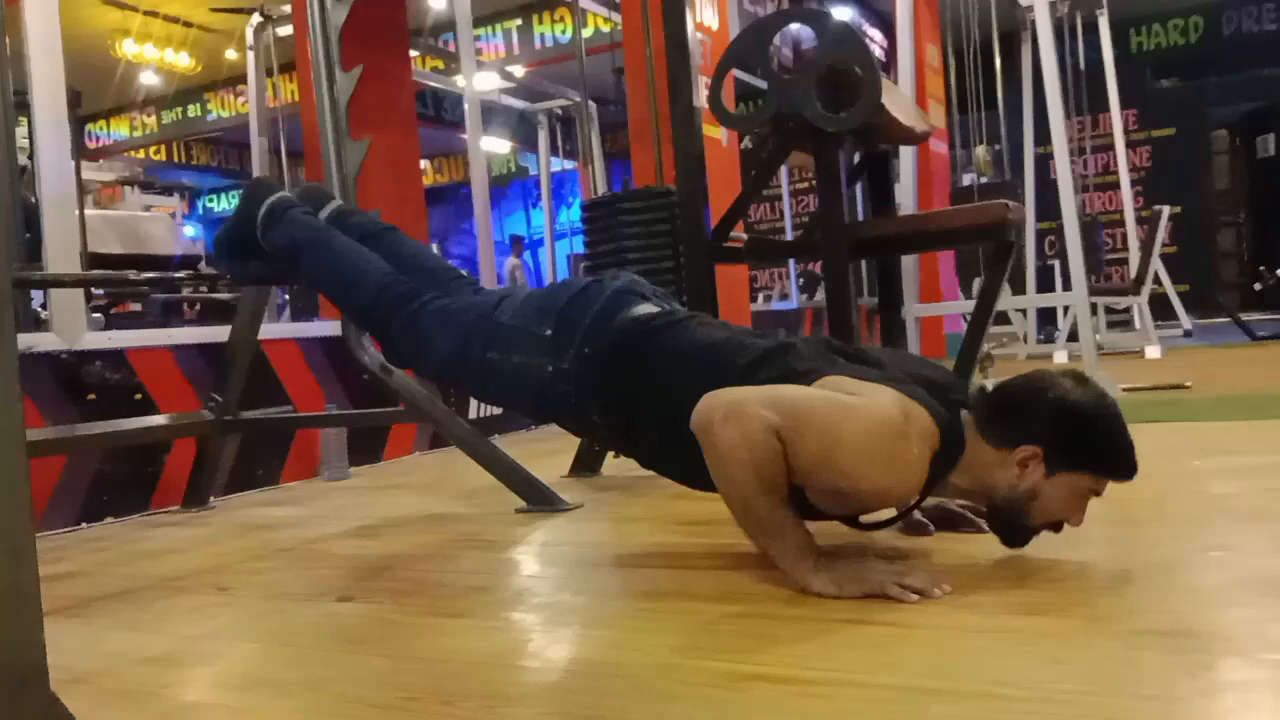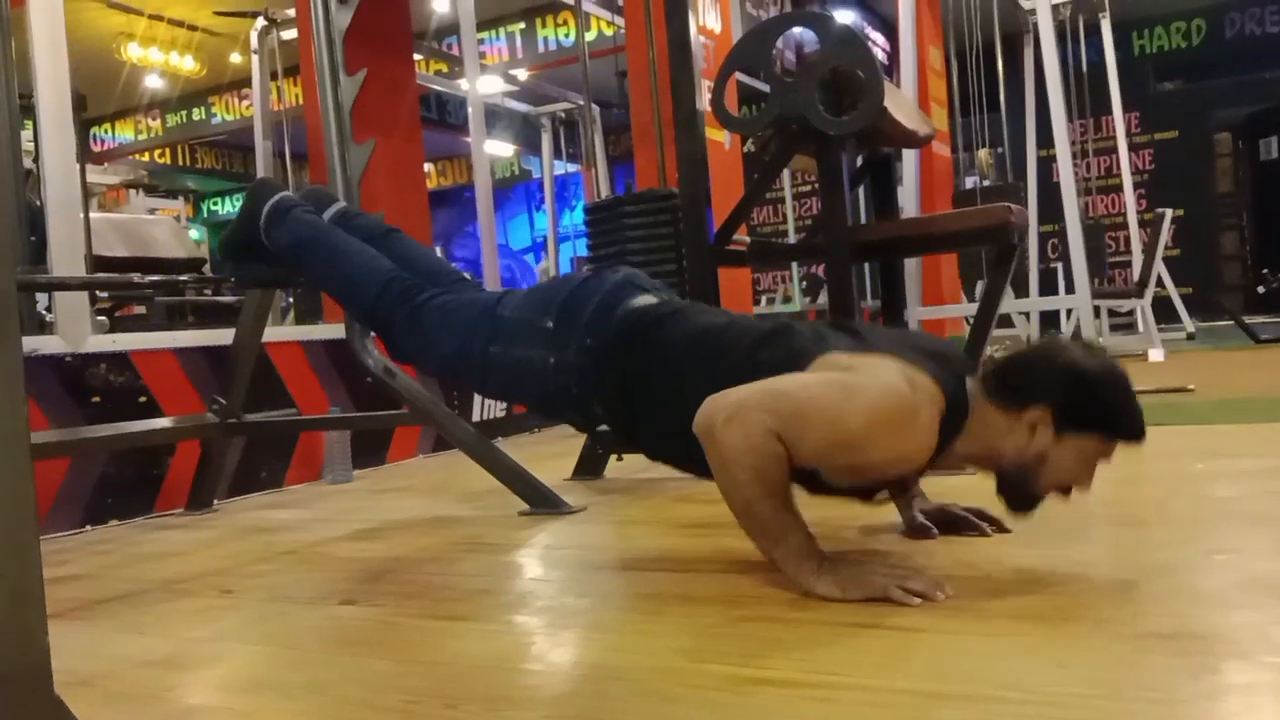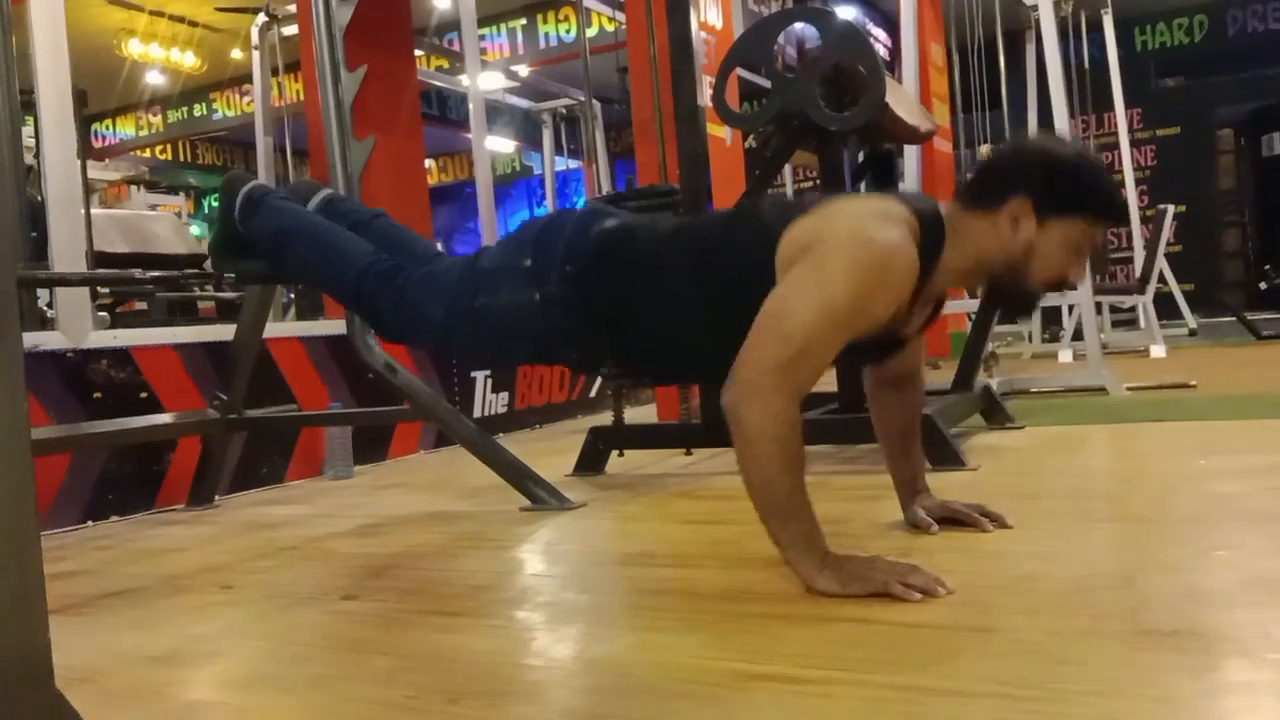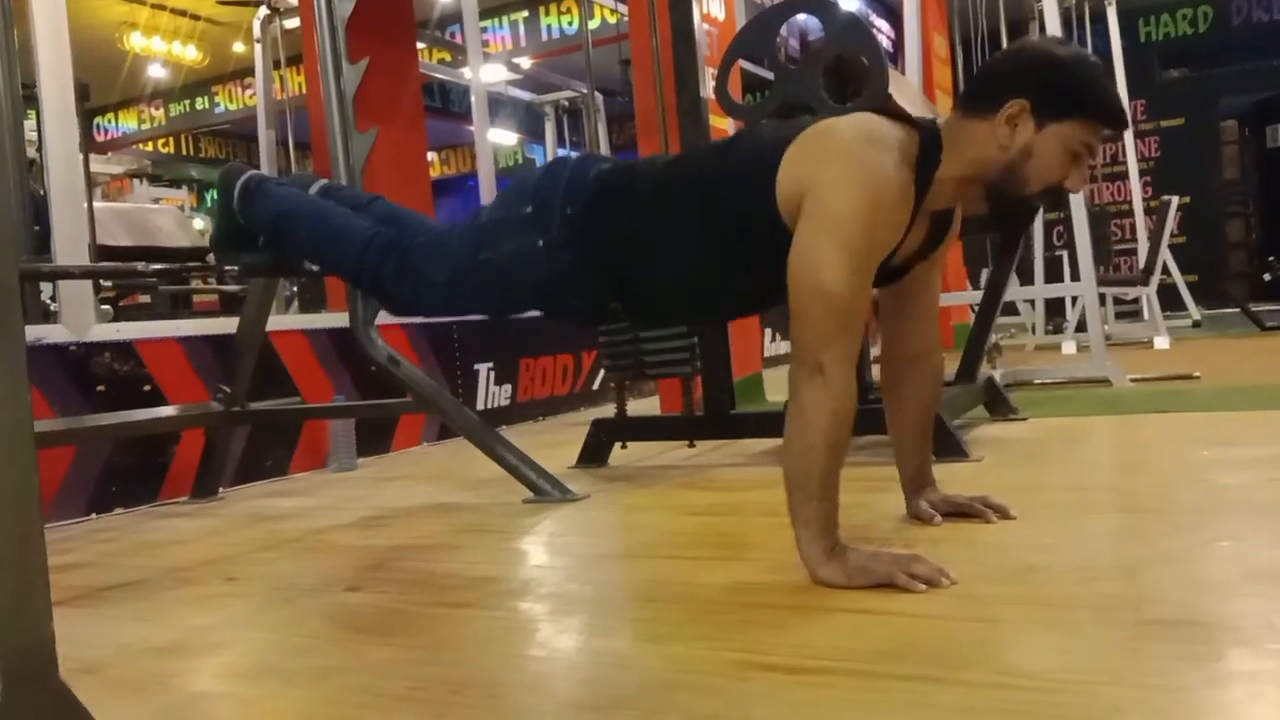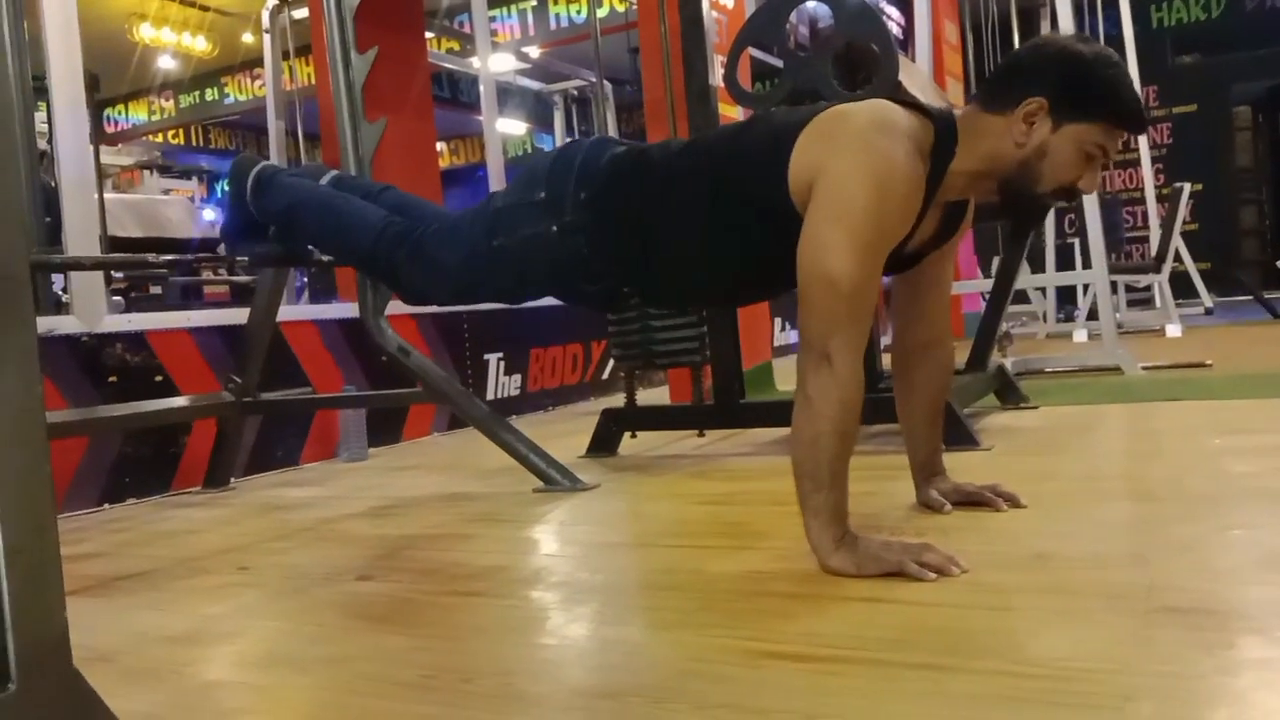
dt=0.3s
person 1, frame 1
left shoulder: (952, 407)
right shoulder: (897, 450)
right elbow: (727, 418)
left wrist: (904, 509)
right wrist: (809, 563)
left hip: (643, 325)
right hip: (592, 354)
left knee: (454, 300)
right knee: (412, 320)
left ankle: (323, 213)
right ankle: (273, 220)
person 1, frame 2
left shoulder: (953, 380)
right shoulder: (906, 418)
right elbow: (730, 421)
left wrist: (910, 501)
right wrist: (813, 568)
left hip: (644, 320)
right hip: (594, 350)
left knee: (451, 301)
right knee: (413, 318)
left ankle: (324, 214)
right ankle: (277, 220)
person 1, frame 3
left shoulder: (931, 260)
right shoulder: (878, 253)
left elbow: (891, 374)
right elbow: (756, 395)
left wrist: (915, 498)
right wrist: (814, 561)
left hip: (623, 279)
right hip: (576, 281)
left knee: (429, 276)
right knee: (402, 298)
left ankle: (319, 206)
right ankle: (258, 213)
person 1, frame 4
left shoulder: (939, 194)
right shoulder: (872, 174)
left elbow: (913, 348)
right elbow: (822, 368)
left wrist: (920, 488)
right wrist: (824, 552)
left hip: (615, 253)
right hip: (574, 230)
left knee: (421, 263)
right knee: (400, 272)
left ankle: (317, 193)
right ankle: (258, 202)
person 1, frame 5
left shoulder: (953, 186)
right shoulder: (884, 160)
left elbow: (923, 337)
right elbow: (829, 355)
left wrist: (929, 474)
right wrist: (833, 541)
left hip: (631, 242)
right hip: (586, 214)
left knee: (435, 249)
right knee: (414, 261)
left ankle: (326, 182)
right ankle: (268, 191)
